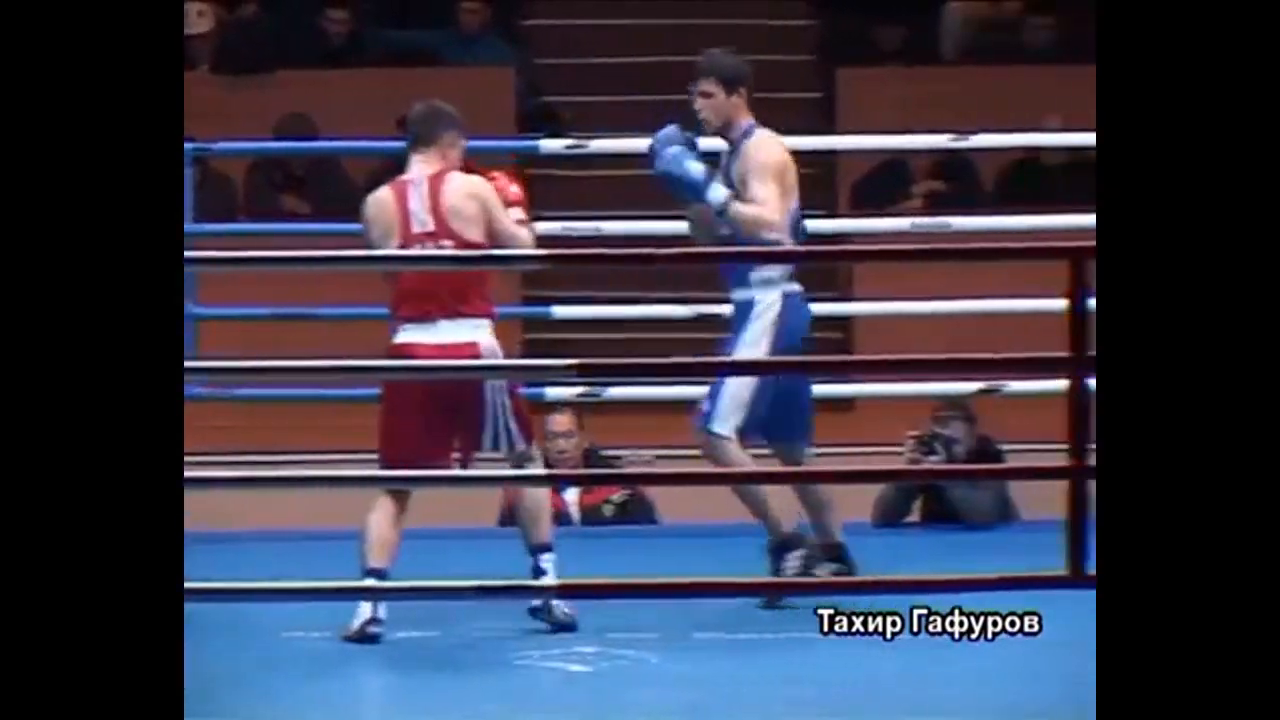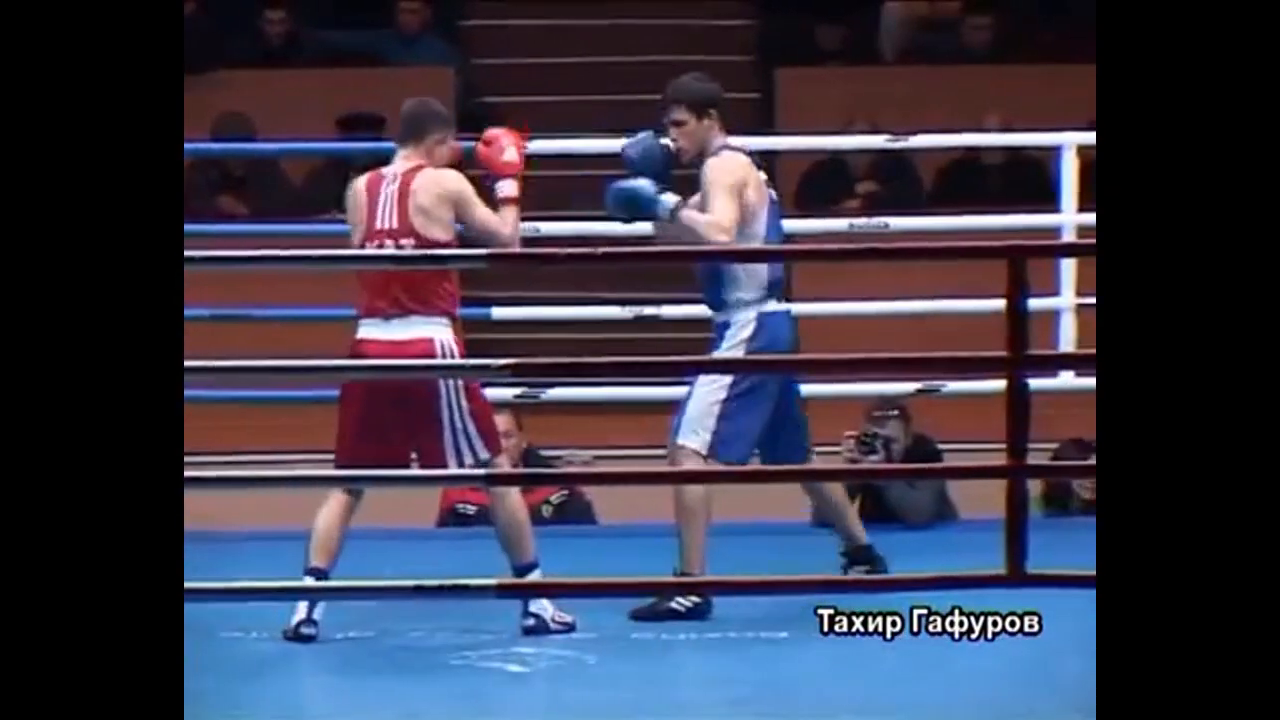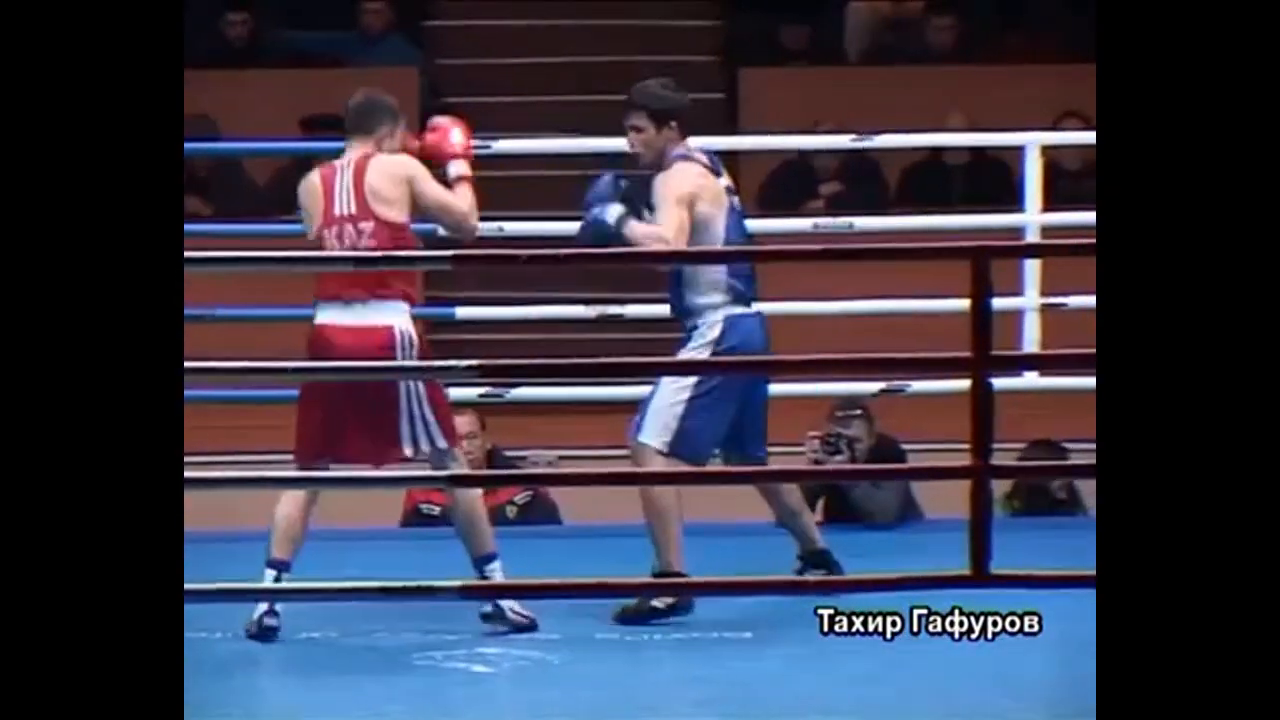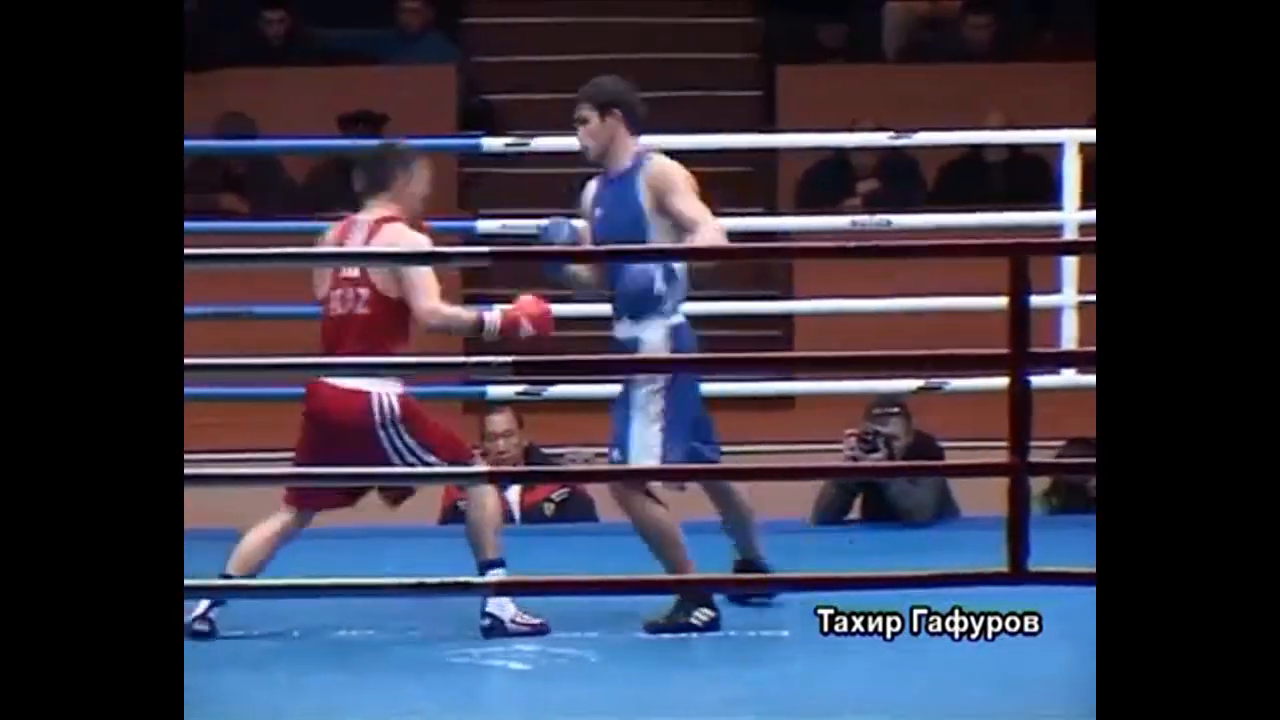
dt=0.5s
person 1, frame 1
left shoulder: (761, 150)
right shoulder: (737, 154)
left elbow: (771, 226)
right elbow: (711, 233)
left wrist: (707, 186)
right wrist: (691, 186)
left hip: (772, 308)
right hip: (764, 307)
left knee: (718, 436)
right knee: (786, 443)
left ankle: (787, 543)
right ankle: (832, 554)
person 1, frame 2
left shoulder: (722, 166)
right shoulder: (733, 166)
left elbow: (720, 236)
right elbow: (681, 240)
left wrist: (663, 201)
right wrist: (654, 189)
left hip: (749, 329)
right hip: (766, 324)
left knee: (688, 449)
right knee: (790, 455)
left ankle: (690, 587)
right ankle: (862, 553)
person 1, frame 3
left shoulder: (676, 180)
right shoulder: (703, 171)
left elbow: (667, 246)
left wrist: (616, 217)
right wrist: (621, 214)
left hip: (719, 333)
right hip: (741, 330)
left knee: (650, 448)
right knee: (746, 460)
left ankle: (672, 583)
right ankle: (815, 555)
person 1, frame 4
left shoulder: (660, 172)
right shoulder: (596, 192)
left elbow: (711, 236)
right elbow: (593, 279)
left wrist: (665, 273)
right wrist: (567, 249)
left hip: (659, 342)
right hip: (637, 343)
left knee: (630, 480)
right knee: (703, 467)
left ankle: (697, 599)
right ankle: (752, 564)
person 2, frame 1
left shoulder: (378, 203)
right shoulder: (473, 188)
right elbow: (527, 251)
right wrist: (512, 207)
left hip: (411, 352)
right hip: (472, 347)
left knee: (394, 486)
right knee: (522, 461)
left ankle: (370, 605)
right ankle: (546, 582)
person 2, frame 2
left shoulder: (358, 189)
right shoulder: (444, 181)
right elbow: (507, 241)
right wrist: (507, 178)
left hip: (370, 348)
right hip: (429, 347)
left knee: (348, 485)
right knee: (495, 472)
left ankle: (306, 605)
right ankle: (536, 602)
person 2, frame 3
left shoulder: (312, 184)
right shoulder: (399, 168)
right elbow: (466, 221)
right wrist: (457, 161)
left hip: (330, 335)
right hip: (388, 334)
left knee: (309, 473)
right knee: (447, 462)
left ankle: (269, 597)
right ankle: (496, 591)
person 2, frame 4
left shoulder: (333, 237)
right shoulder: (405, 240)
right elbow: (431, 315)
right wrist: (498, 321)
left hip: (326, 394)
right hip: (375, 398)
left knee: (293, 512)
right knee: (476, 477)
left ankle: (206, 606)
right ankle: (497, 602)
